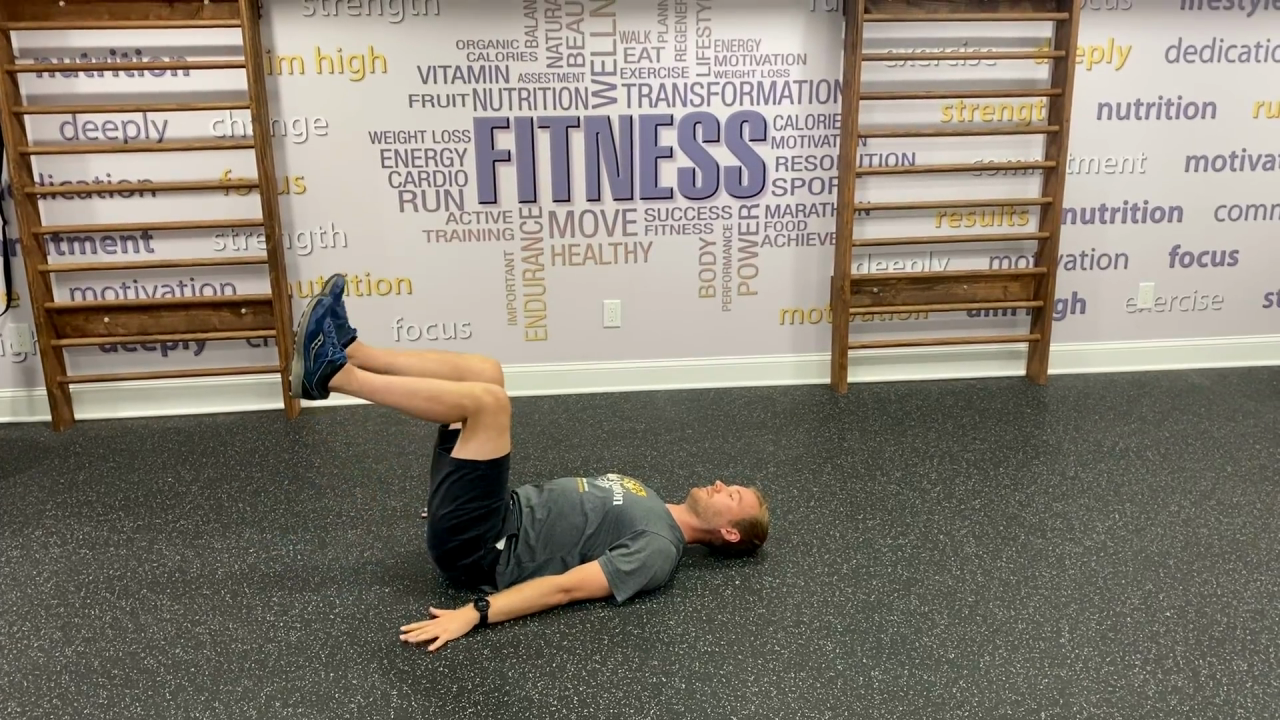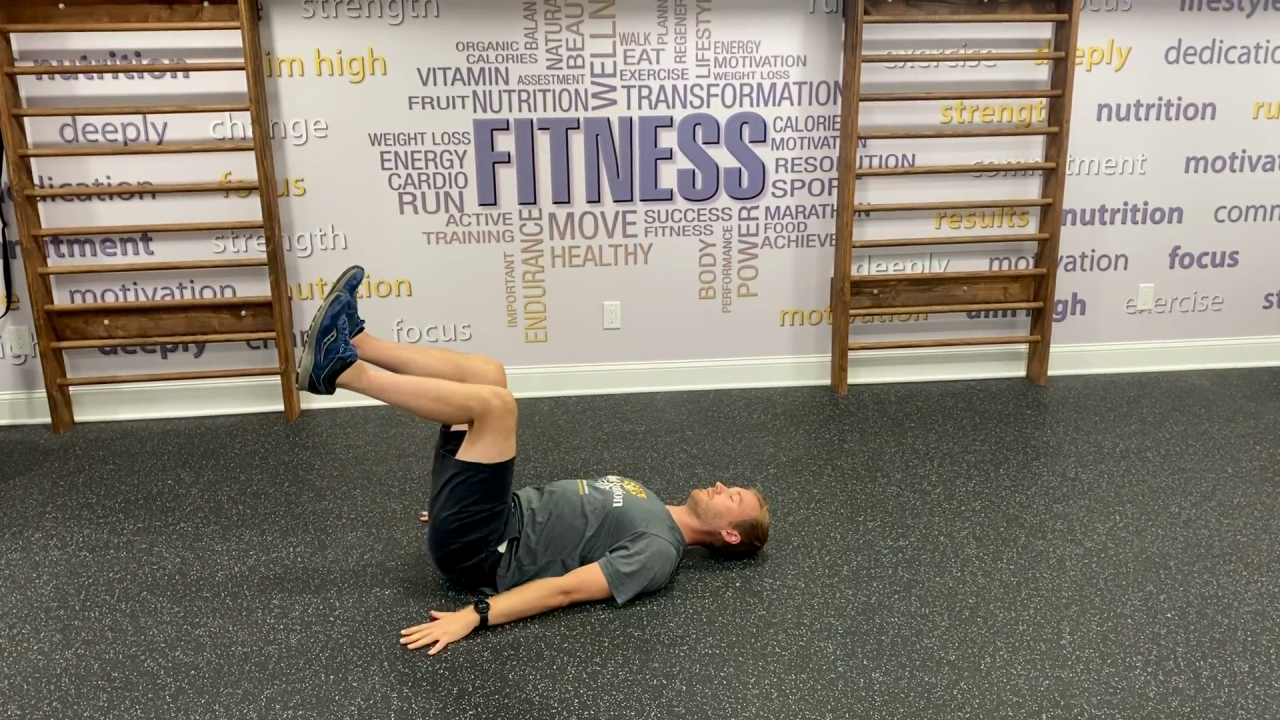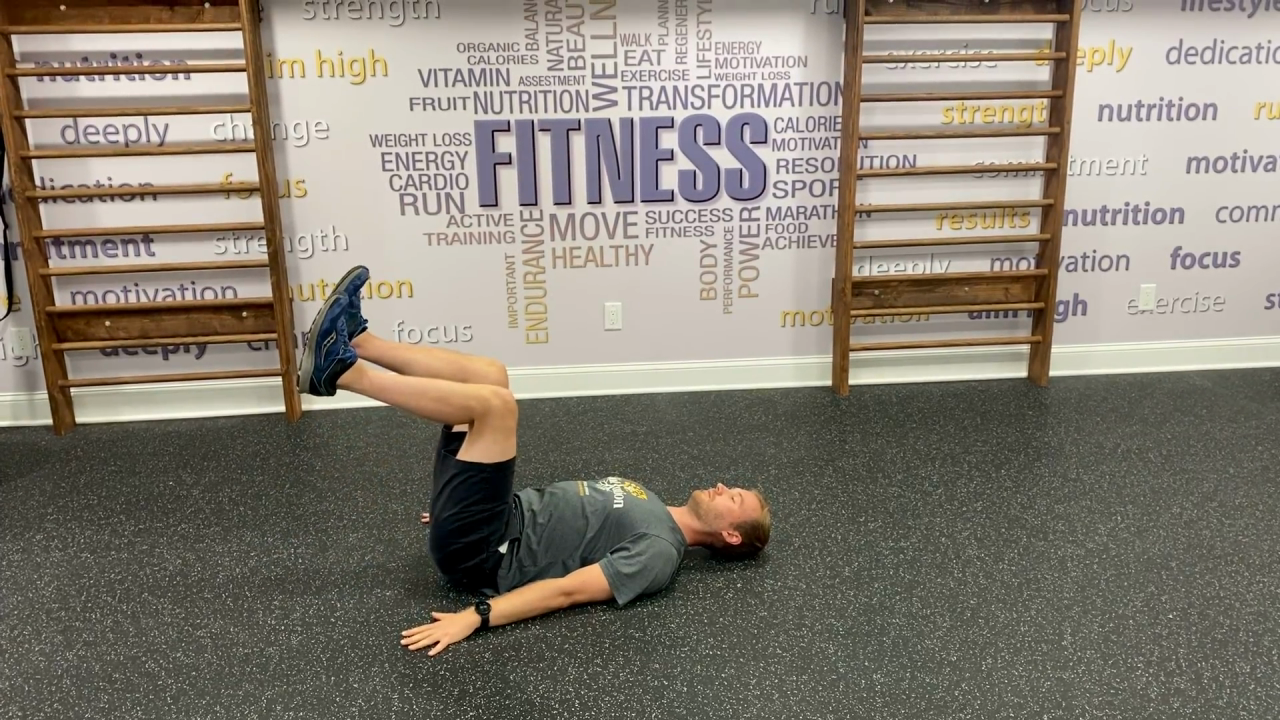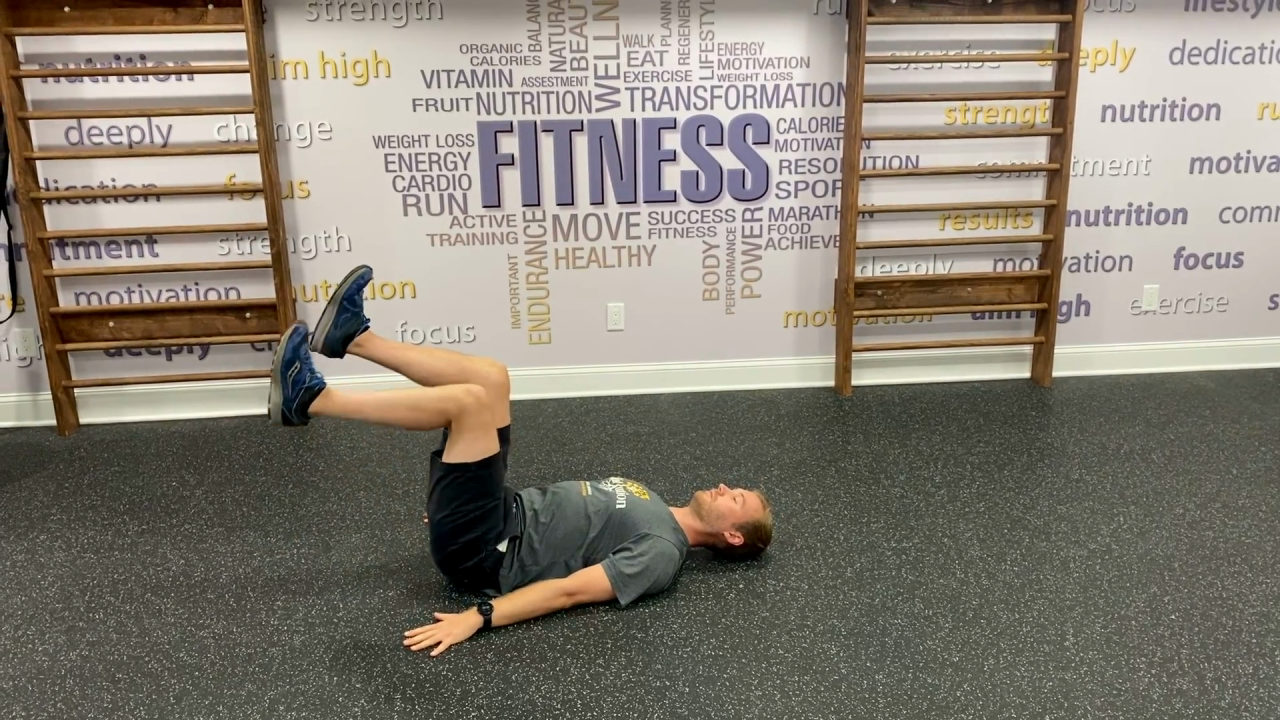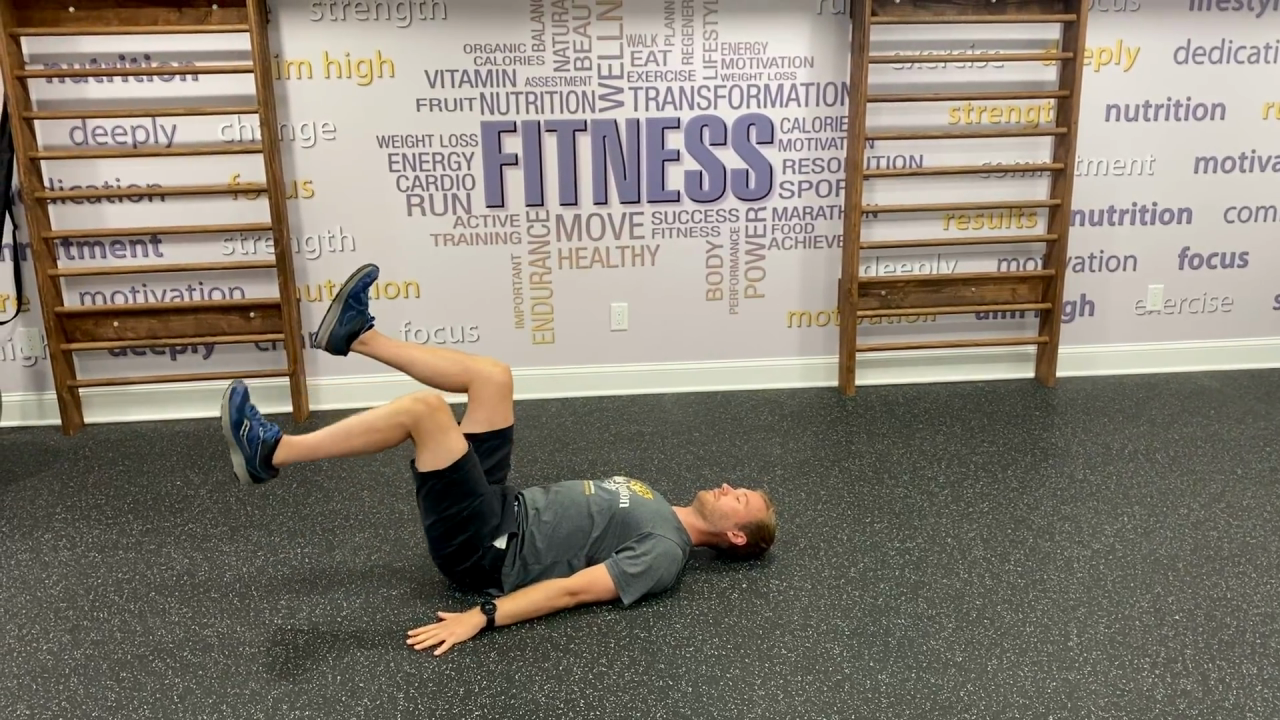
dt=0.5s
person 1, frame 1
left shoulder: (657, 550)
right shoulder: (642, 501)
left elbow: (568, 586)
left wrist: (474, 613)
right wrist: (458, 499)
left hip: (476, 549)
right hip: (506, 514)
left knee: (489, 401)
right knee: (484, 371)
left ankle: (331, 376)
right ankle: (347, 349)
person 1, frame 2
left shoulder: (657, 551)
right shoulder: (644, 502)
left elbow: (567, 589)
left wrist: (474, 616)
right wrist: (456, 507)
left hip: (478, 551)
right hip: (495, 519)
left knee: (496, 403)
right knee: (488, 374)
left ankle: (339, 370)
right ankle: (353, 342)
person 1, frame 3
left shoulder: (658, 552)
right shoulder: (643, 503)
left elbow: (568, 590)
left wrist: (475, 617)
right wrist: (457, 508)
left hip: (478, 551)
right hip: (504, 516)
left knee: (495, 403)
right knee: (489, 375)
left ankle: (342, 372)
right ankle: (355, 341)
person 1, frame 4
left shoulder: (660, 553)
right shoulder: (649, 508)
left elbow: (570, 591)
left wrist: (477, 617)
right wrist: (456, 503)
left hip: (480, 552)
right hip: (505, 515)
left knee: (471, 399)
right knee: (488, 376)
left ankle: (311, 400)
right ankle: (352, 335)
person 1, frame 5
left shoulder: (663, 553)
right shoulder: (650, 506)
left elbow: (574, 589)
left wrist: (480, 618)
right wrist: (452, 499)
left hip: (483, 550)
right hip: (502, 510)
left knee: (424, 409)
right knee: (492, 375)
left ankle: (273, 452)
right ankle: (357, 335)
